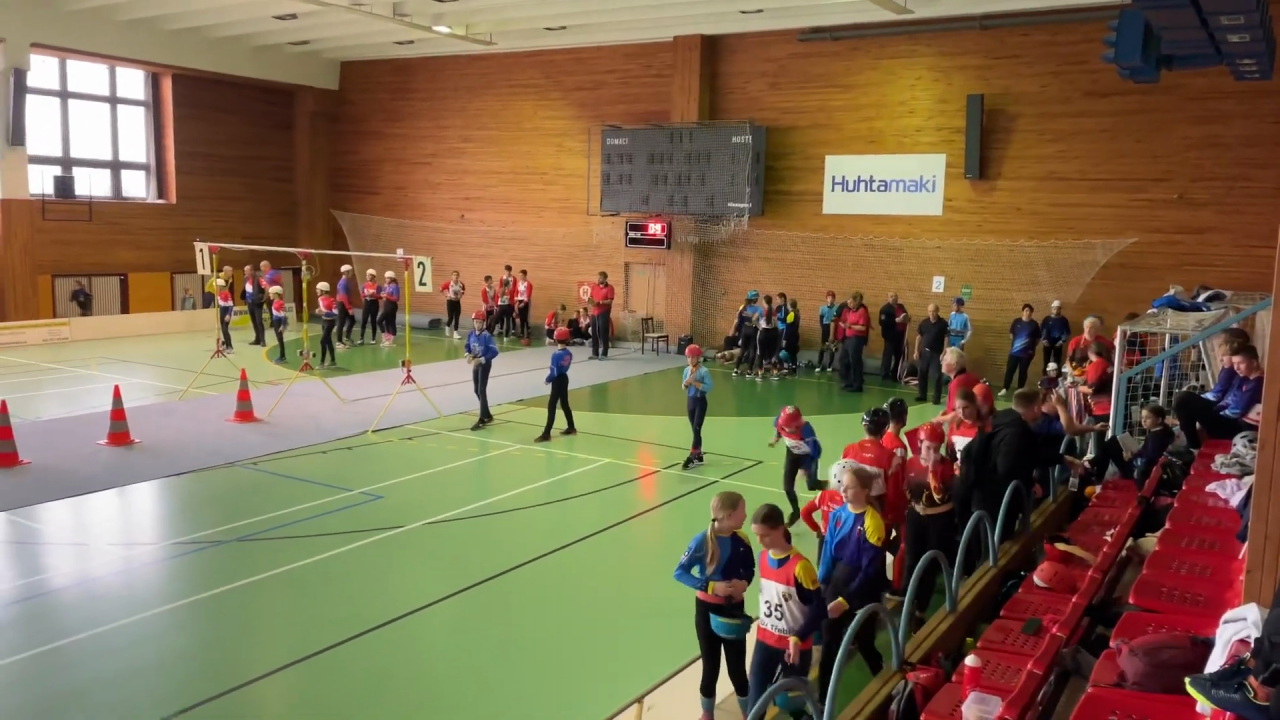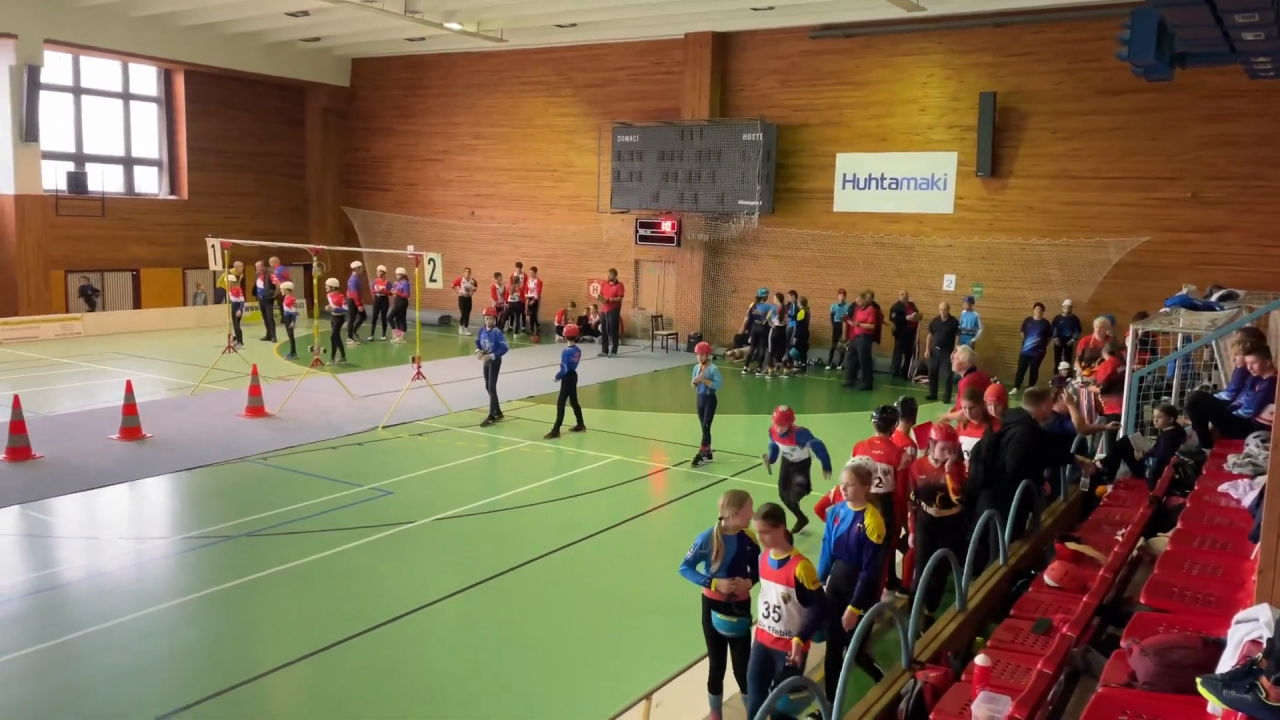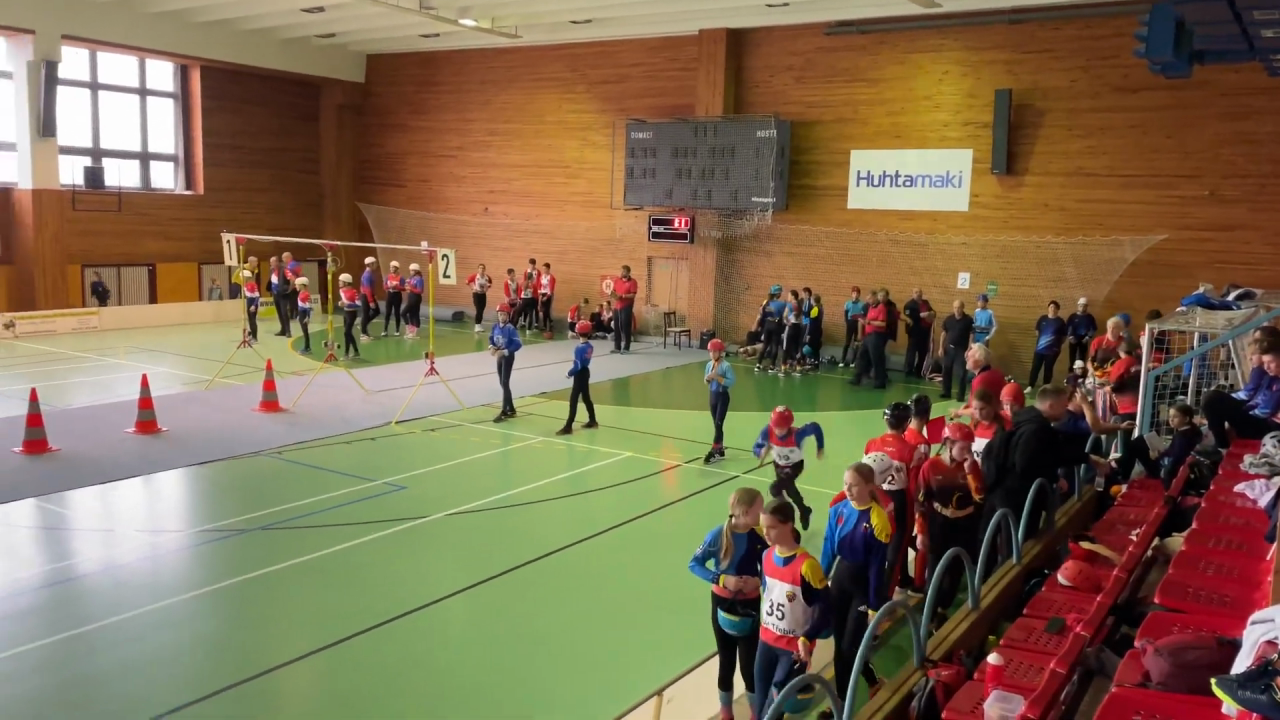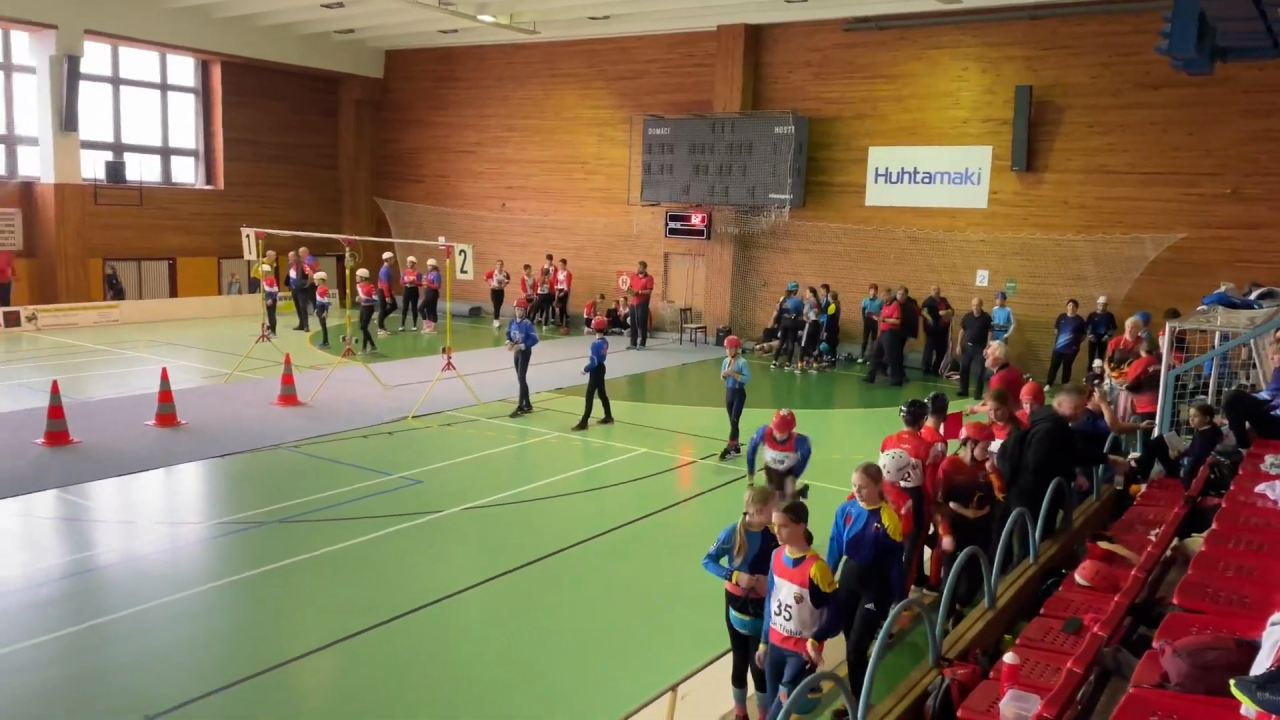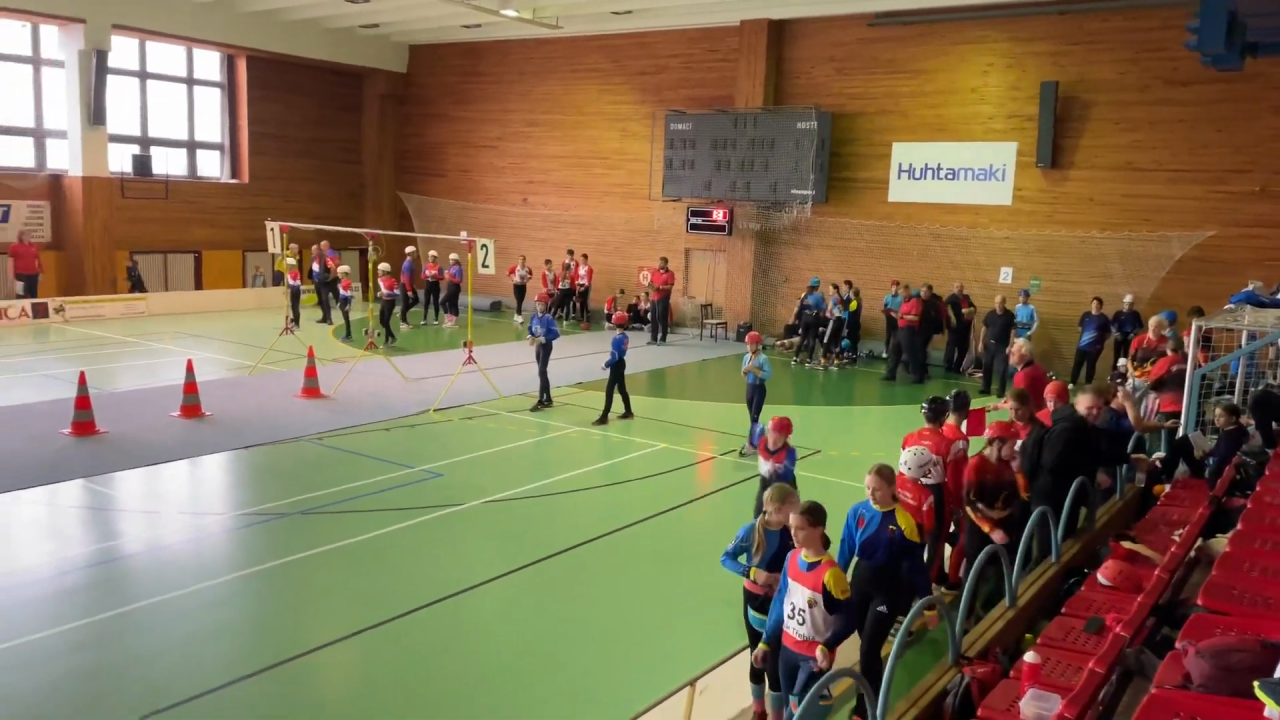
dt=0.1s
person 1, frame 1
left shoulder: (871, 521)
right shoulder: (837, 514)
left elbow: (868, 569)
left wrist: (844, 600)
right wrist: (821, 584)
left hip: (862, 587)
right hip: (837, 580)
left knee: (863, 643)
right knee: (829, 641)
right ankle: (824, 699)
person 1, frame 2
left shoulder: (871, 520)
right shoulder: (835, 511)
left elbow: (869, 567)
left wrist: (855, 606)
right wrist: (817, 583)
left hip: (862, 585)
right hip: (836, 579)
left knee: (855, 648)
right knee: (832, 644)
left ankle: (882, 682)
right ankle: (831, 699)
person 1, frame 3
left shoulder: (877, 518)
right shoulder: (839, 509)
left elbow: (878, 566)
right elbow: (829, 548)
left wrist: (875, 607)
left hip: (865, 586)
right hip: (841, 577)
left knee: (850, 647)
right knee: (840, 645)
left ankle: (874, 683)
person 1, frame 4
left shoulder: (887, 519)
right shoulder: (846, 510)
left elbow: (895, 565)
right elbow: (835, 548)
left wrist: (901, 604)
left hip: (875, 586)
right hip: (848, 578)
left knee: (856, 649)
right knee: (852, 646)
person 1, frame 5
left shoulder: (902, 521)
right shoulder: (857, 512)
left elbow: (916, 565)
right elbow: (846, 550)
left hip: (887, 588)
right hip: (859, 580)
left knee: (868, 651)
right knee: (868, 646)
person 2, frame 1
left shoulder: (741, 540)
right shoulder: (702, 541)
left elbow: (749, 571)
right elbow: (679, 573)
left wrist: (744, 583)
right wrist: (711, 586)
left hip: (734, 609)
right hip: (708, 609)
left knee: (738, 669)
right knee: (710, 668)
person 2, frame 2
left shoulder: (749, 538)
right shoulder: (708, 538)
left elbow: (757, 570)
right elbow: (684, 568)
left wrist: (749, 581)
right wrist: (714, 583)
left hip: (740, 606)
right hip: (713, 606)
left knee: (742, 667)
right knee: (717, 666)
person 2, frame 3
left shoulder: (760, 536)
right shoulder: (718, 535)
right elbow: (694, 564)
left wrist: (757, 580)
right wrist: (722, 579)
left hip: (749, 605)
right hip: (723, 603)
left knee: (749, 665)
right knee: (726, 662)
person 2, frame 4
left shoulder: (774, 535)
right shoulder: (732, 533)
right elbow: (708, 561)
left wrist: (769, 580)
right wrist: (735, 576)
left hip: (762, 603)
right hip: (736, 601)
left knee: (759, 663)
right knee: (740, 659)
person 2, frame 5
left shoulder: (793, 533)
right shoulder: (751, 531)
right elbow: (726, 558)
right wrist: (752, 572)
right hip: (754, 599)
left knee: (774, 662)
person 3, frame 1
left shoulder: (800, 566)
right shoulder: (763, 558)
left elbow: (818, 610)
left wrist: (798, 638)
left hip: (796, 646)
right hip: (764, 641)
left knee: (790, 699)
right knee: (755, 700)
person 3, frame 2
left shoulder: (800, 567)
right shoulder: (763, 558)
left elbow: (819, 610)
left wrist: (800, 639)
left hip: (790, 649)
right hip: (762, 642)
person 3, frame 3
left shoulder: (806, 565)
right shoulder: (767, 556)
left elbow: (825, 609)
left wrist: (806, 639)
left hip: (794, 647)
right hip: (767, 641)
person 3, frame 4
left shoulder: (816, 568)
right shoulder: (777, 556)
left elbow: (835, 612)
left wrist: (815, 641)
right wrist: (765, 643)
left hip: (803, 649)
right hip: (776, 643)
person 3, frame 5
left shoulder: (830, 573)
left elbow: (847, 621)
right elbow: (780, 601)
left wrist: (825, 648)
right wrist: (765, 642)
left hip: (814, 655)
right hip: (788, 646)
person 4, frame 1
left shoulder: (945, 465)
right shoulder: (911, 464)
left elbow: (941, 494)
right elbow: (907, 494)
left wrist: (933, 469)
left hip: (940, 520)
right hip: (916, 518)
left knee: (930, 567)
right knee: (911, 565)
left ankle: (918, 611)
right ankle: (906, 608)
person 4, frame 2
left shoulder: (957, 467)
right shoulder: (918, 466)
left elbow: (958, 497)
right elbow: (913, 499)
left wrist: (949, 471)
right wrist: (912, 530)
left hip: (951, 523)
right hip: (926, 520)
left knee: (941, 568)
right knee: (923, 568)
left ankle: (928, 611)
right ankle: (916, 610)
person 4, frame 3
left shoulder: (971, 465)
right shoulder: (931, 466)
left elbow: (979, 495)
right elbow: (921, 501)
left wrist: (970, 472)
right wrist: (921, 533)
left hip: (965, 523)
right hip: (939, 522)
left knee: (956, 569)
right knee: (935, 568)
left ankle: (942, 609)
person 4, frame 4
left shoulder: (987, 465)
right shoulder: (949, 465)
left elbow: (1001, 493)
right elbow: (939, 504)
left wrist: (992, 471)
right wrist: (945, 533)
left hip: (980, 523)
right hip: (956, 522)
left knee: (975, 570)
right knee: (952, 570)
left ankle: (960, 606)
right ankle: (946, 613)
person 4, frame 5
left shoulder: (1001, 466)
right shoulder: (975, 465)
right elbow: (969, 505)
left hip: (1002, 520)
right hip: (979, 522)
right knee: (973, 568)
